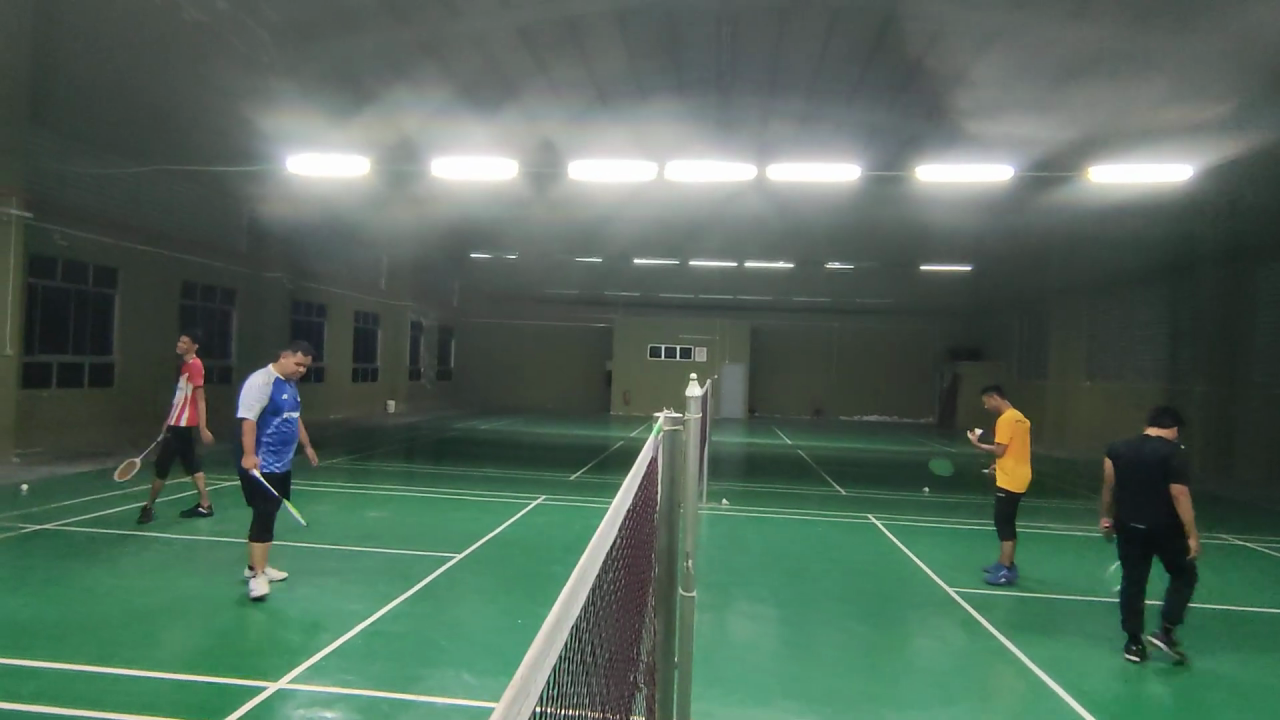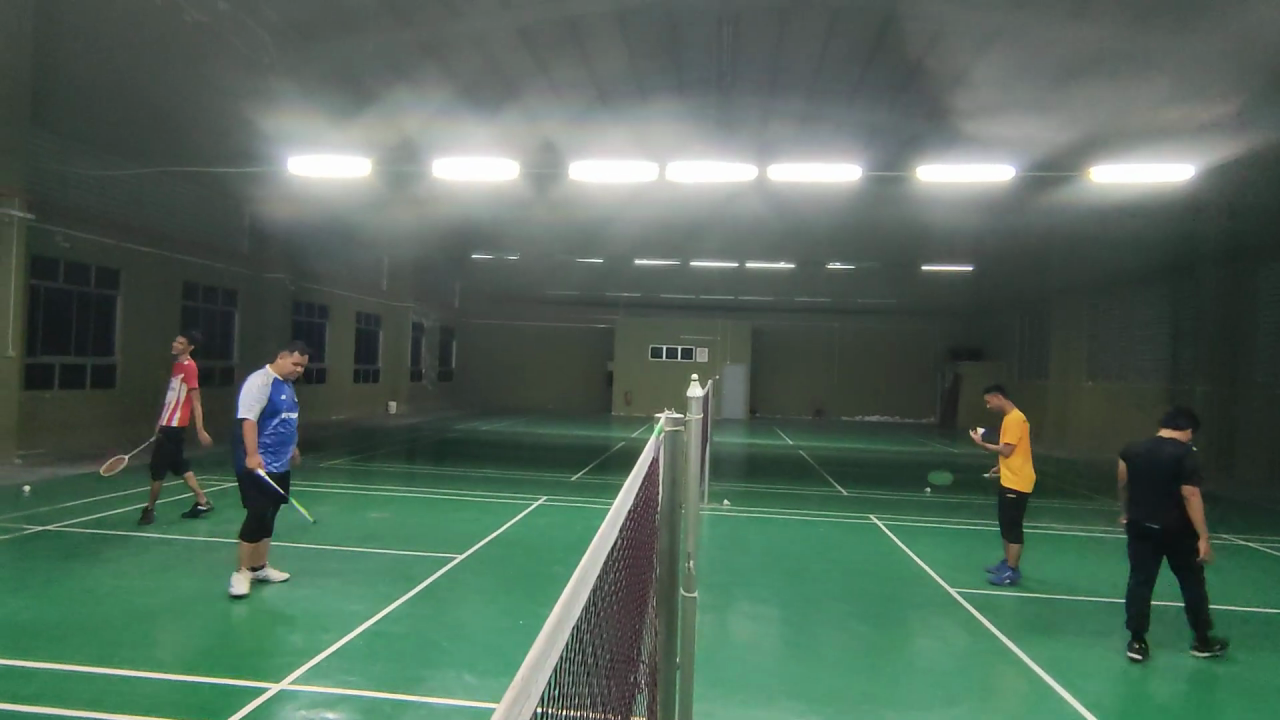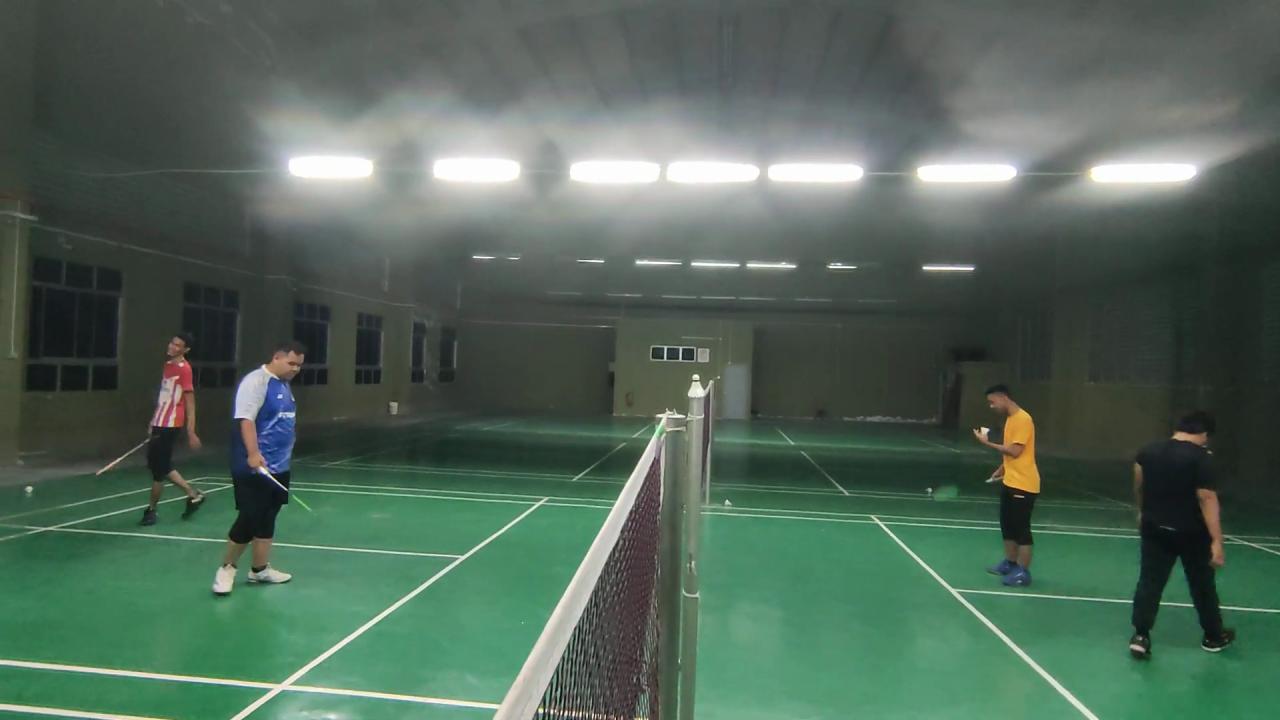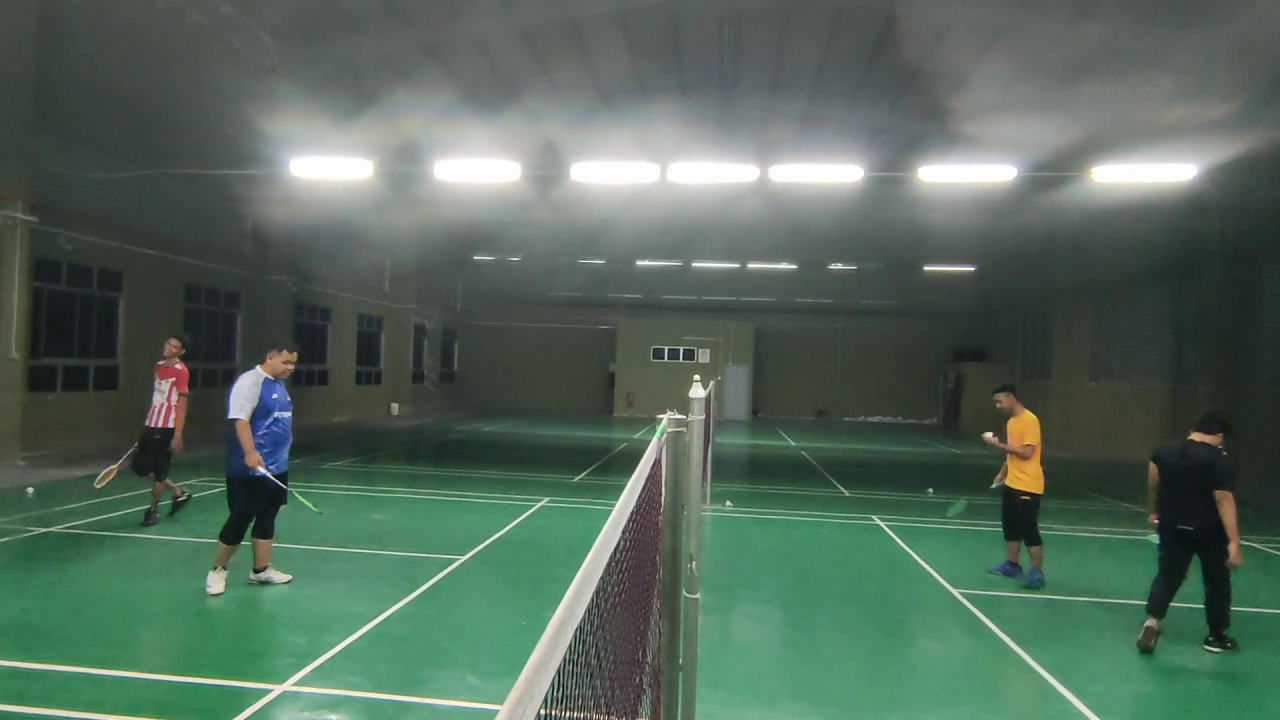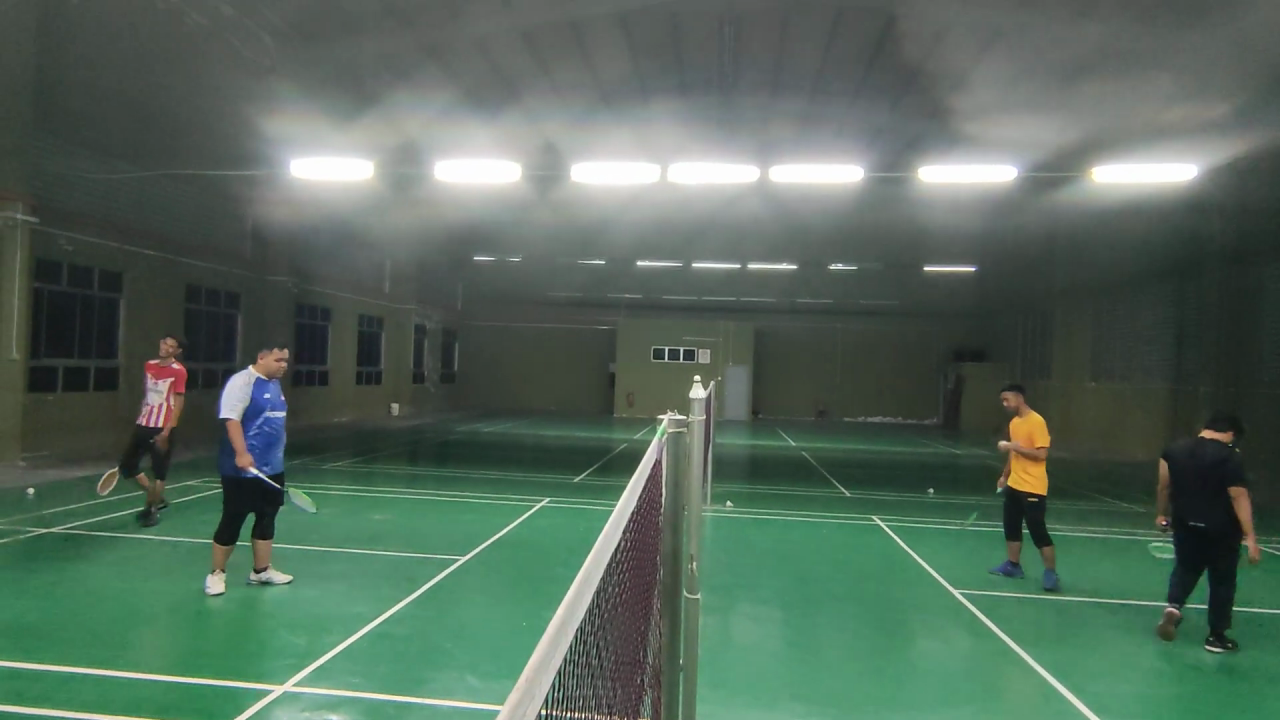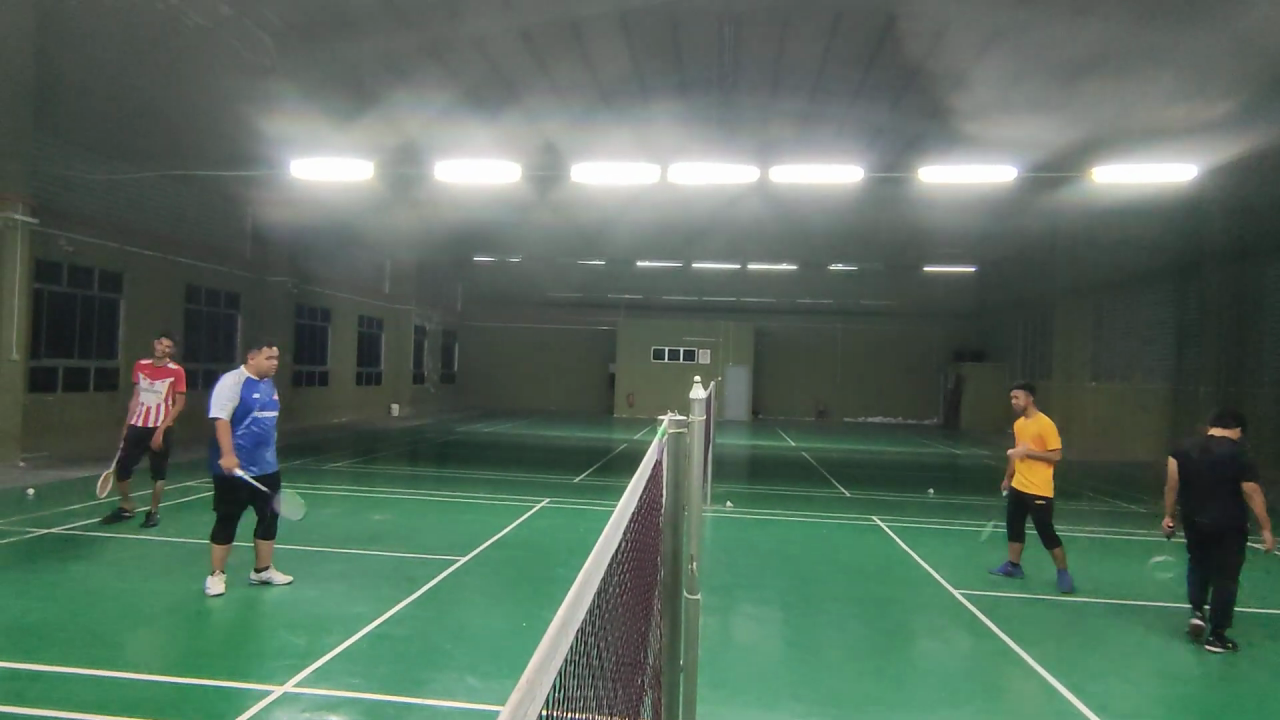
dt=0.1s
person 1, frame 1
left shoulder: (290, 384)
right shoulder: (261, 381)
right elbow: (248, 419)
left wrist: (307, 445)
right wrist: (249, 454)
left hip: (281, 463)
right hip: (260, 465)
left knee: (268, 515)
right knee: (265, 515)
left ankle: (256, 566)
right ankle: (258, 576)
person 1, frame 2
left shoulder: (286, 384)
right shoulder: (260, 381)
right elbow: (248, 419)
left wrist: (292, 447)
right wrist: (252, 454)
left hip: (279, 465)
right hip: (258, 466)
left knee: (268, 516)
right knee: (258, 516)
left ankle: (258, 567)
right ankle: (241, 571)
person 1, frame 3
left shoulder: (284, 384)
right shoulder: (256, 382)
right elbow: (245, 419)
right wrist: (253, 454)
left hip: (278, 465)
right hip: (254, 466)
left knee: (268, 517)
right knee: (250, 517)
left ankle: (260, 569)
right ankle: (227, 568)
person 1, frame 4
left shoulder: (279, 384)
right shoulder: (250, 381)
right elbow: (240, 419)
right wrist: (250, 453)
left hip: (276, 466)
right hip: (249, 468)
left knee: (267, 518)
right knee: (241, 519)
left ankle: (261, 569)
right ankle: (218, 571)
person 1, frame 5
left shoulder: (274, 383)
right shoulder: (242, 382)
right elbow: (231, 419)
right wrist: (241, 453)
left hip: (271, 467)
right hip: (243, 469)
left knee: (267, 518)
right knee: (233, 519)
left ankle: (261, 570)
right ankle: (217, 573)
person 1, frame 6
left shoulder: (268, 384)
right shoulder: (233, 381)
right elbow: (220, 418)
right wrist: (227, 454)
left hip: (267, 465)
right hip: (235, 468)
left knee: (271, 516)
right knee: (227, 520)
left ankle: (262, 570)
right ankle: (216, 574)
person 2, frame 1
left shoulder: (1118, 449)
right shoulder: (1173, 453)
left elbow: (1108, 487)
right elbow: (1180, 495)
left wrist: (1106, 517)
right wrist: (1192, 536)
left hip: (1128, 526)
right hip: (1164, 529)
left knee: (1132, 582)
right knee: (1184, 577)
left ankle: (1134, 642)
right ankle: (1165, 632)
person 2, frame 2
left shoulder: (1133, 450)
right shoulder: (1185, 455)
left elbow: (1123, 486)
right elbow: (1191, 497)
left wrist: (1127, 513)
right wrist: (1203, 538)
left hip: (1140, 527)
right hip: (1177, 530)
left knee: (1140, 582)
right knee: (1193, 582)
left ankle: (1137, 642)
right ankle: (1202, 640)
person 2, frame 3
left shoulder: (1148, 453)
right shoulder: (1200, 458)
left elbow: (1139, 488)
right elbow: (1207, 500)
left wrist: (1144, 513)
right wrist: (1217, 541)
left hip: (1155, 529)
right hip: (1192, 532)
left knee: (1150, 581)
right knee: (1202, 584)
left ankle: (1141, 635)
right ankle: (1213, 636)
person 2, frame 4
left shoulder: (1163, 453)
right shoulder: (1217, 459)
left elbow: (1154, 488)
right elbow: (1224, 501)
left wrist: (1155, 513)
right wrist: (1234, 542)
left hip: (1173, 528)
right hip: (1209, 532)
left knee: (1167, 576)
right knee: (1217, 582)
left ankle: (1153, 620)
right ankle: (1216, 637)
person 2, frame 5
left shoulder: (1175, 450)
right shoulder: (1229, 456)
left elbow: (1164, 487)
right elbow: (1239, 497)
left wrist: (1163, 514)
right wrist: (1250, 537)
left hip: (1185, 524)
right hip: (1220, 528)
left knee: (1185, 570)
right knee: (1222, 580)
left ankle: (1173, 607)
right ankle: (1216, 636)
person 2, frame 6
left shoulder: (1183, 450)
right shoulder: (1239, 454)
left elbow: (1172, 486)
right elbow: (1252, 493)
left wrist: (1168, 516)
right wrist: (1266, 528)
left hip: (1195, 522)
right hip: (1229, 525)
left knee: (1198, 568)
right knee: (1225, 578)
left ankle: (1197, 613)
right ankle: (1216, 636)
person 3, frame 1
left shoulder: (1005, 420)
right shoulder: (1021, 419)
left elbow: (999, 451)
left wrist: (977, 443)
right wrist: (1000, 465)
left hip: (1009, 481)
right hip: (1018, 480)
left knee: (1003, 524)
right knee: (1007, 523)
left ankle: (1006, 571)
right ankle: (1007, 564)
person 3, frame 2
left shoulder: (1014, 419)
right shoulder: (1013, 418)
left elbow: (1006, 450)
left wrist: (982, 443)
right wrist: (999, 468)
left hip: (1018, 483)
right hip: (1009, 481)
left knee: (1012, 525)
right knee: (1006, 523)
left ankle: (1012, 571)
right ankle: (1009, 563)
person 3, frame 3
left shoulder: (1021, 420)
right shoulder: (1012, 419)
left elbow: (1015, 451)
left wrist: (988, 442)
right wrist: (1002, 469)
left hip: (1023, 484)
right hip: (1011, 481)
left knee: (1021, 527)
right knee: (1008, 524)
left ankle: (1023, 571)
right ankle: (1011, 563)
person 3, frame 4
left shoulder: (1029, 421)
right shoulder: (1011, 421)
left elbow: (1028, 452)
left wrist: (1000, 444)
right wrist: (1003, 473)
left hip: (1029, 486)
right hip: (1012, 483)
left knee: (1028, 528)
right knee: (1010, 525)
left ankle: (1036, 571)
right ankle: (1012, 564)
person 3, frame 5
left shoulder: (1037, 422)
right shoulder: (1014, 422)
left elbow: (1042, 454)
left wrist: (1013, 447)
right wrist: (1004, 475)
left hip: (1033, 487)
right hip: (1014, 484)
left knee: (1037, 530)
right knee: (1011, 525)
left ankle: (1051, 573)
right ankle: (1013, 565)
person 3, frame 6
left shoulder: (1045, 424)
right shoulder: (1018, 424)
left elbow: (1056, 455)
left wrist: (1027, 453)
right wrist: (1007, 477)
left hip: (1039, 490)
right hip: (1018, 486)
left knee: (1046, 533)
right knee: (1014, 526)
left ankle: (1063, 573)
right ankle: (1013, 565)
person 4, frame 1
left shoulder: (193, 365)
right shoulder: (187, 365)
left elbow: (200, 399)
left wrist: (203, 428)
right wrist: (168, 422)
left hip: (181, 425)
right hip: (178, 423)
left knee: (161, 465)
right knee: (191, 464)
left ankle: (149, 507)
right ankle: (205, 505)
person 4, frame 2
left shoulder: (189, 367)
right shoulder: (178, 365)
left elbow: (195, 400)
left wrist: (200, 429)
right wrist: (160, 422)
left hip: (173, 425)
right hip: (167, 423)
left knee: (158, 467)
right knee: (178, 465)
left ankle: (149, 508)
right ankle: (202, 502)
person 4, frame 3
left shoulder: (183, 369)
right shoulder: (168, 366)
left elbow: (189, 402)
left wrist: (191, 433)
right wrist: (153, 423)
left hip: (168, 425)
right hip: (160, 423)
left knee: (158, 467)
right knee: (162, 466)
left ankle: (151, 509)
right ankle: (193, 495)
person 4, frame 4
left shoulder: (180, 371)
right shoulder: (159, 366)
left elbow: (183, 403)
left wrist: (177, 434)
left hip: (166, 427)
right hip: (152, 425)
left knee: (158, 468)
right knee: (138, 465)
left ankle: (152, 510)
right ankle: (178, 493)
person 4, frame 5
left shoulder: (178, 372)
right shoulder: (149, 366)
left elbow: (178, 404)
left wrist: (165, 432)
right wrist: (142, 421)
left hip: (162, 427)
right hip: (143, 424)
left knee: (159, 470)
right knee: (126, 465)
left ankle: (153, 509)
right ankle: (153, 500)
person 4, frame 6
left shoulder: (176, 372)
right shoulder: (140, 366)
left elbow: (179, 404)
right elbow: (135, 398)
left wrist: (160, 430)
right wrist: (126, 425)
left hip: (159, 428)
right hip: (136, 426)
left knee: (158, 472)
right knee: (122, 467)
left ankle: (153, 512)
right ankle: (126, 508)
